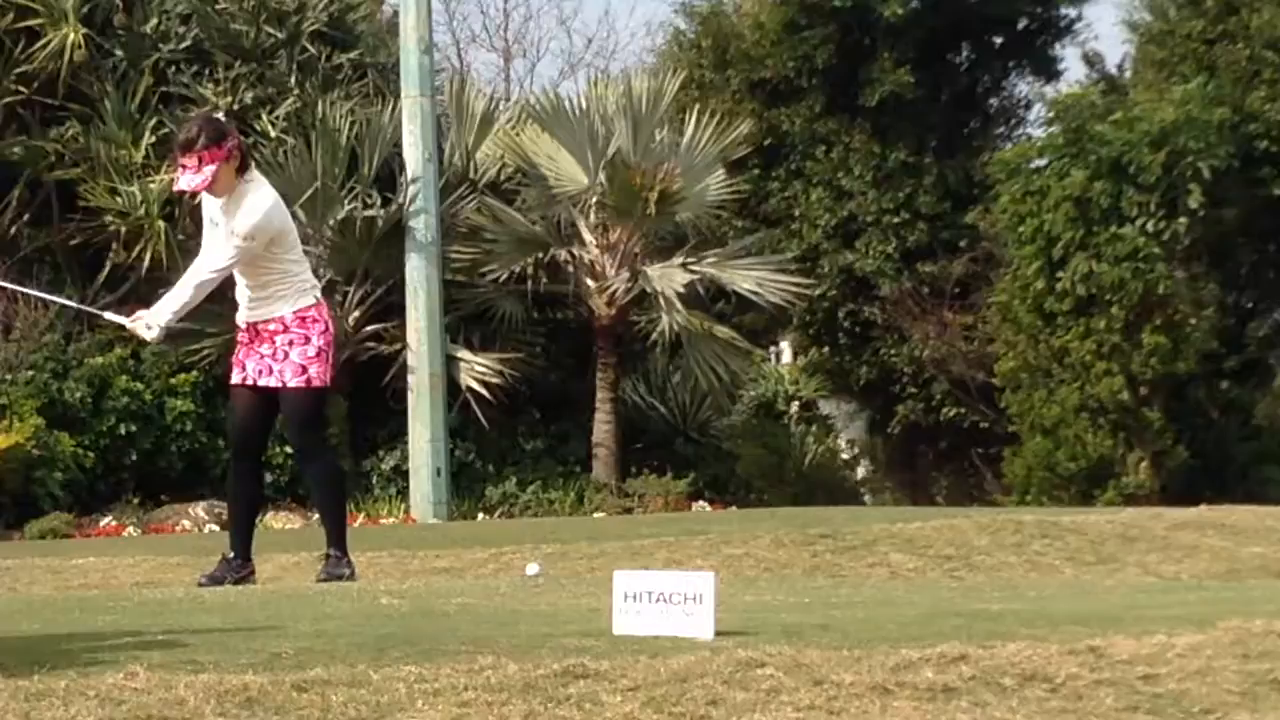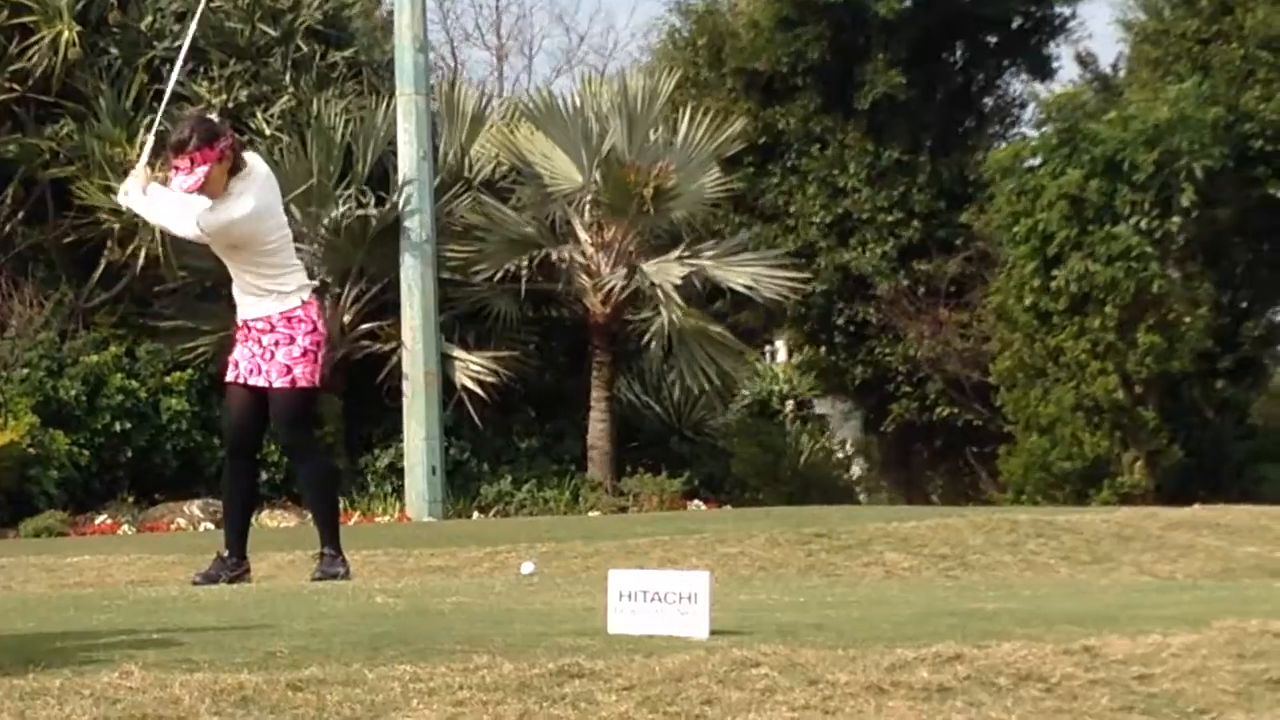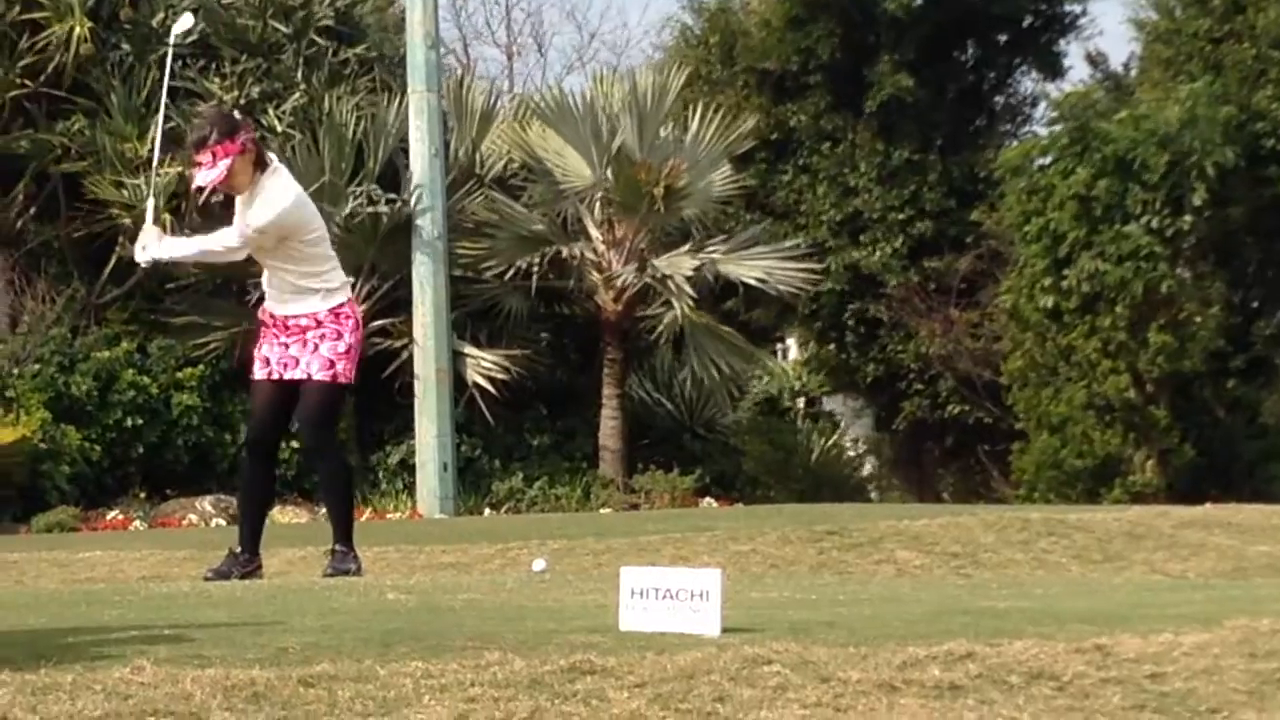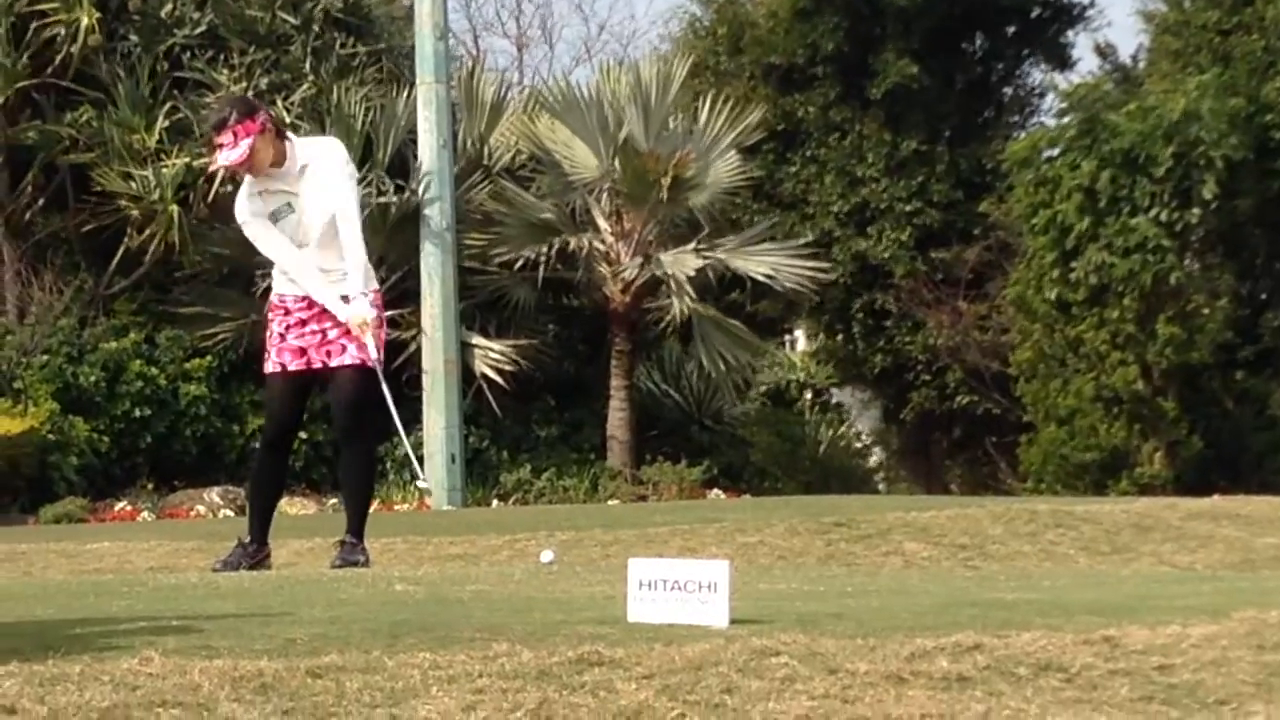
dt=0.3s
person 1, frame 1
left shoulder: (257, 210)
right shoulder: (219, 194)
left elbow: (209, 272)
right elbow: (207, 260)
left wrist: (159, 318)
right wrist: (158, 311)
left hip: (298, 325)
right hip: (255, 328)
left knee: (307, 440)
right knee: (243, 444)
left ankle: (338, 553)
right ankle: (239, 557)
person 1, frame 2
left shoulder: (233, 216)
right shoulder: (252, 167)
left elbow: (185, 221)
right elbow: (196, 207)
left wrist: (135, 192)
right wrist: (150, 188)
left hip: (289, 325)
right hip: (254, 325)
left knee: (295, 438)
right knee: (238, 441)
left ankle: (331, 552)
right ankle: (234, 555)
person 1, frame 3
left shoulder: (275, 202)
right shoulder: (253, 181)
left elbow: (222, 245)
right elbow: (228, 246)
left wrist: (157, 247)
right wrist: (165, 244)
left hip: (326, 320)
right hip: (281, 323)
left knee: (317, 435)
right knee: (259, 438)
left ankle: (344, 549)
right ankle: (246, 552)
person 1, frame 4
left shoulder: (327, 154)
right shoulder: (247, 201)
left elbow: (350, 225)
right elbow: (293, 263)
left wrist: (359, 299)
right wrist: (340, 308)
left hip: (358, 307)
right hip: (295, 311)
left knee: (352, 425)
right knee: (277, 430)
left ankle: (354, 540)
right ankle: (255, 542)
